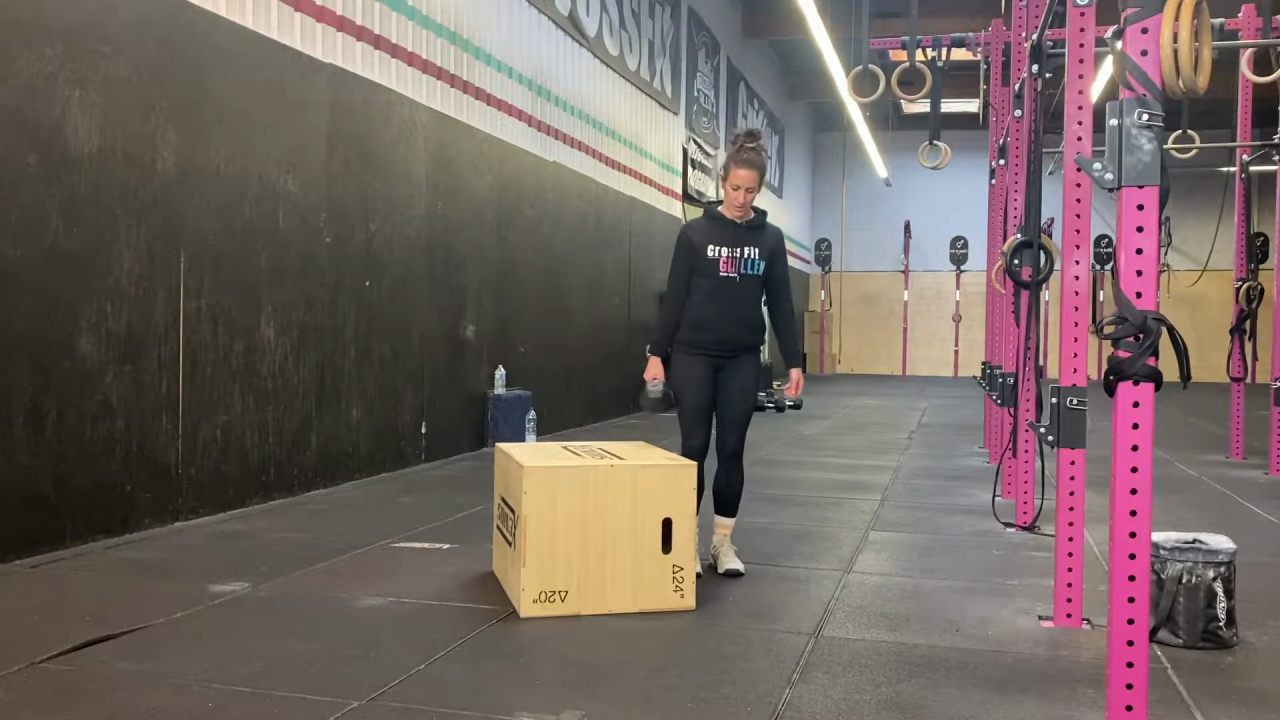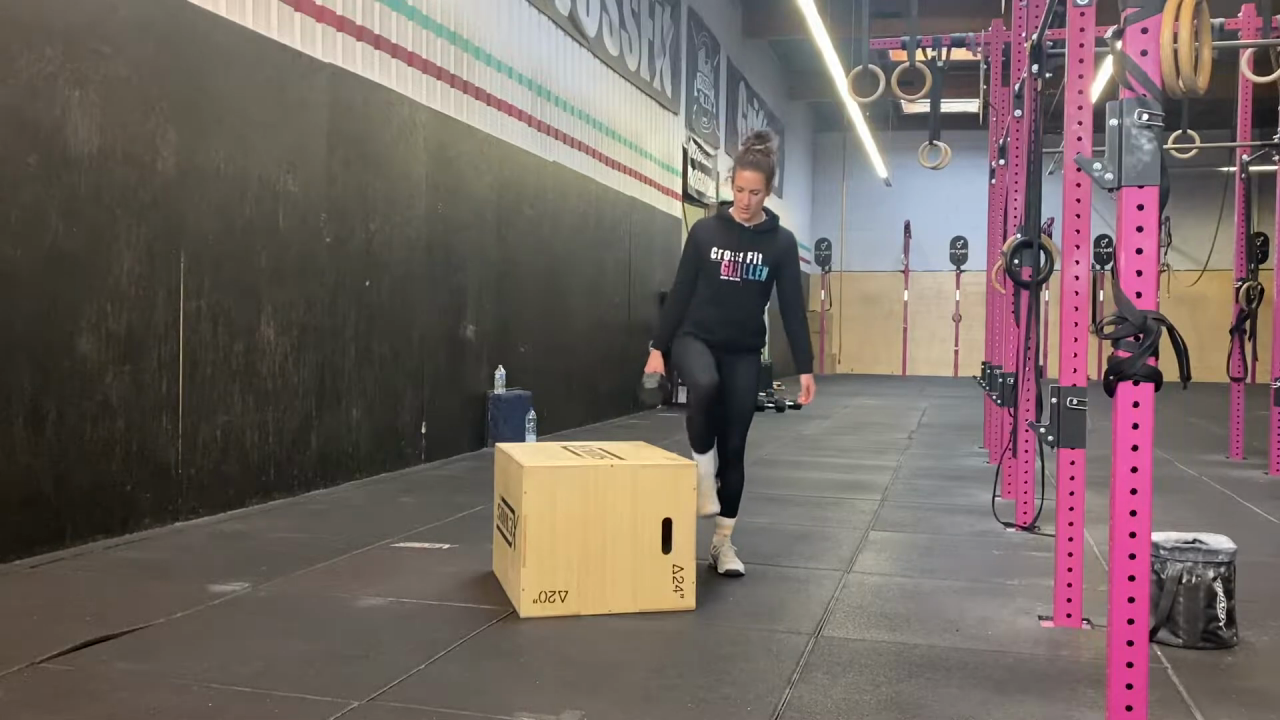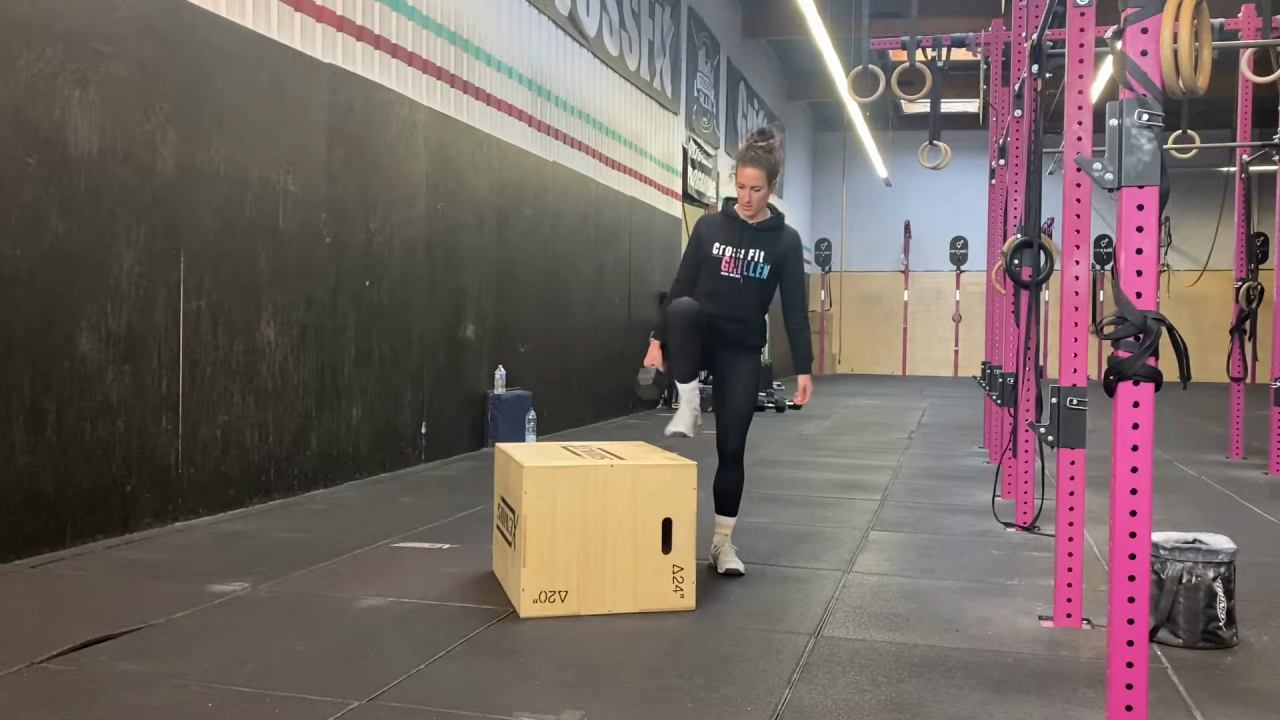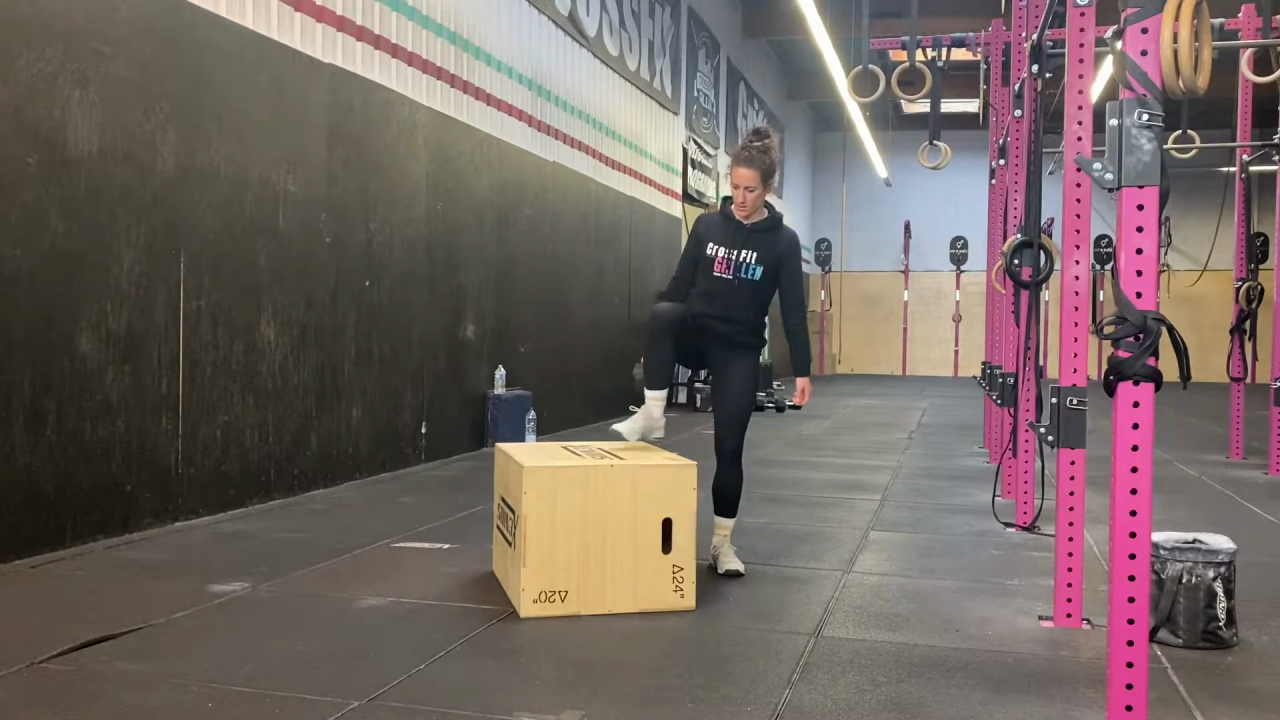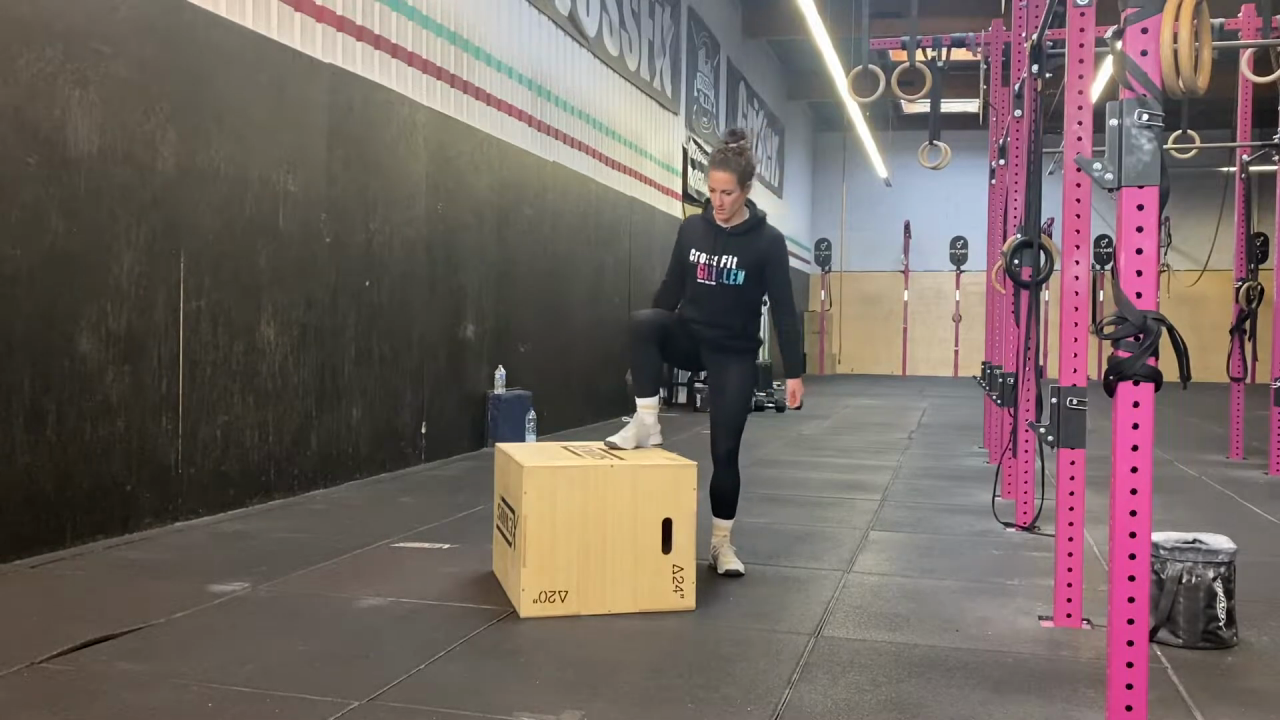
dt=0.2s
person 1, frame 1
left shoulder: (771, 237)
right shoulder: (695, 232)
left elbow: (781, 304)
right elbow: (674, 296)
left wrist: (793, 362)
right wrist: (656, 353)
left hip: (743, 359)
right hip: (693, 352)
left knee: (731, 450)
right knee: (694, 447)
left ankle: (723, 541)
person 1, frame 2
left shoulder: (781, 241)
right shoulder: (705, 230)
left elbow: (792, 308)
right elbow: (680, 292)
left wrist: (805, 367)
right wrist: (659, 347)
left hip: (743, 355)
right hip: (695, 339)
left knee: (733, 449)
right knee: (706, 386)
left ankle: (723, 541)
right ankle: (704, 474)
person 1, frame 3
left shoulder: (785, 240)
right shoulder: (709, 225)
left elbow: (795, 307)
right elbow: (681, 283)
left wrist: (804, 368)
right wrist: (658, 337)
left hip: (743, 351)
right hip: (696, 335)
left knee: (732, 447)
right knee: (684, 311)
left ankle: (723, 541)
right ankle: (686, 409)
person 1, frame 4
left shoulder: (782, 241)
right shoulder: (707, 225)
left elbow: (793, 308)
right elbow: (680, 283)
left wrist: (802, 369)
right wrist: (656, 340)
left hip: (739, 352)
right hip: (694, 336)
left knee: (729, 448)
right knee: (664, 312)
left ankle: (722, 542)
right ankle: (652, 415)
person 1, frame 5
left shoulder: (768, 241)
right shoulder: (692, 228)
left elbow: (783, 309)
right elbow: (671, 287)
left wrist: (794, 371)
right wrist: (647, 346)
left hip: (735, 354)
right hip: (688, 338)
left knee: (725, 450)
right knee: (643, 320)
left ankle: (721, 542)
right ankle: (646, 422)
